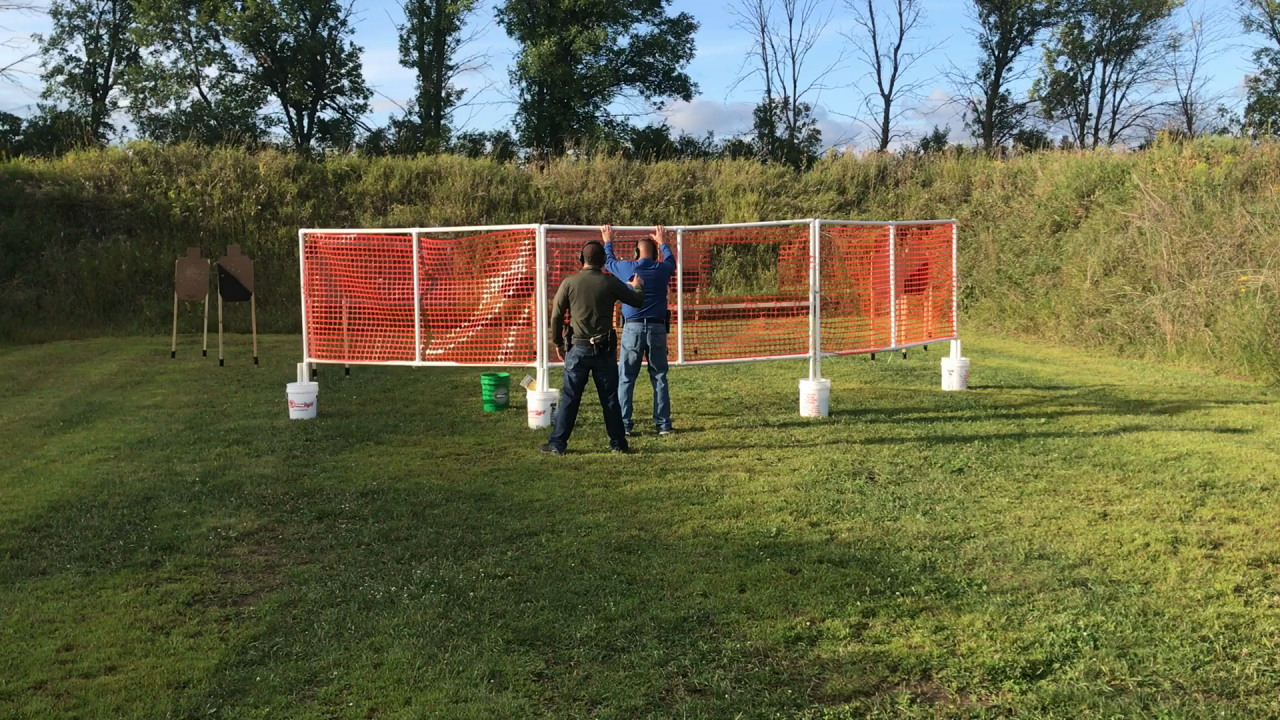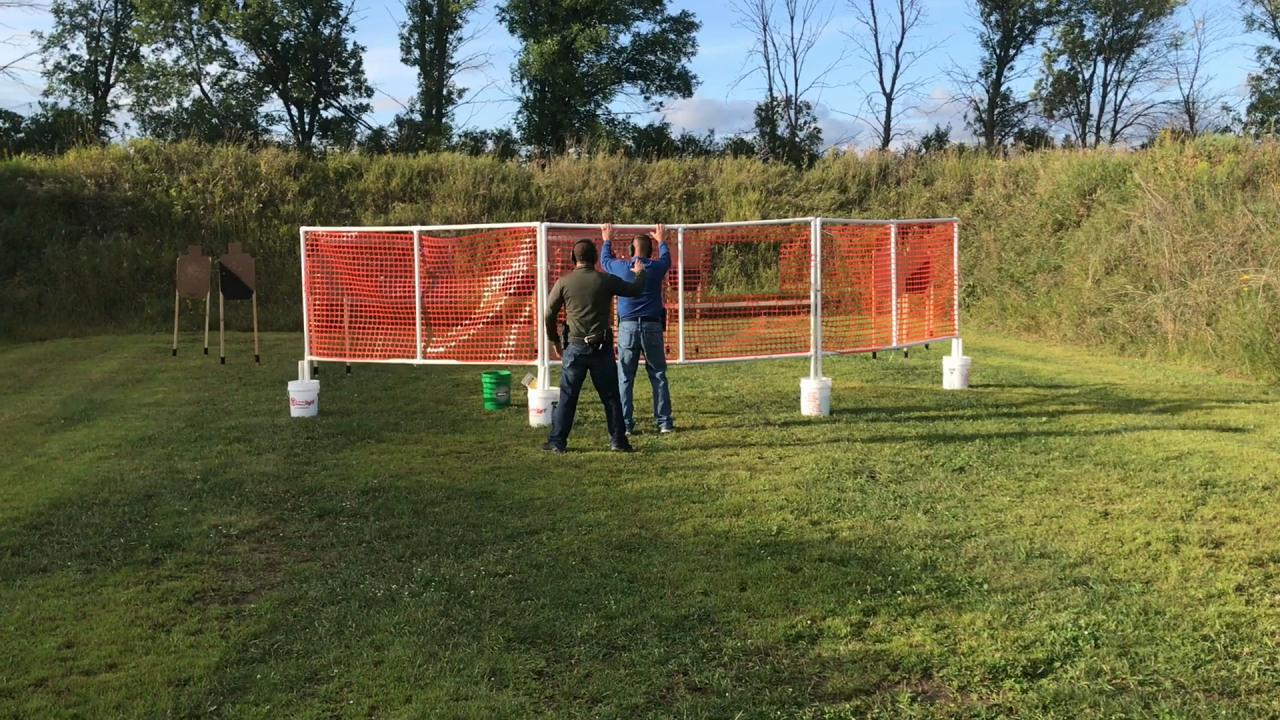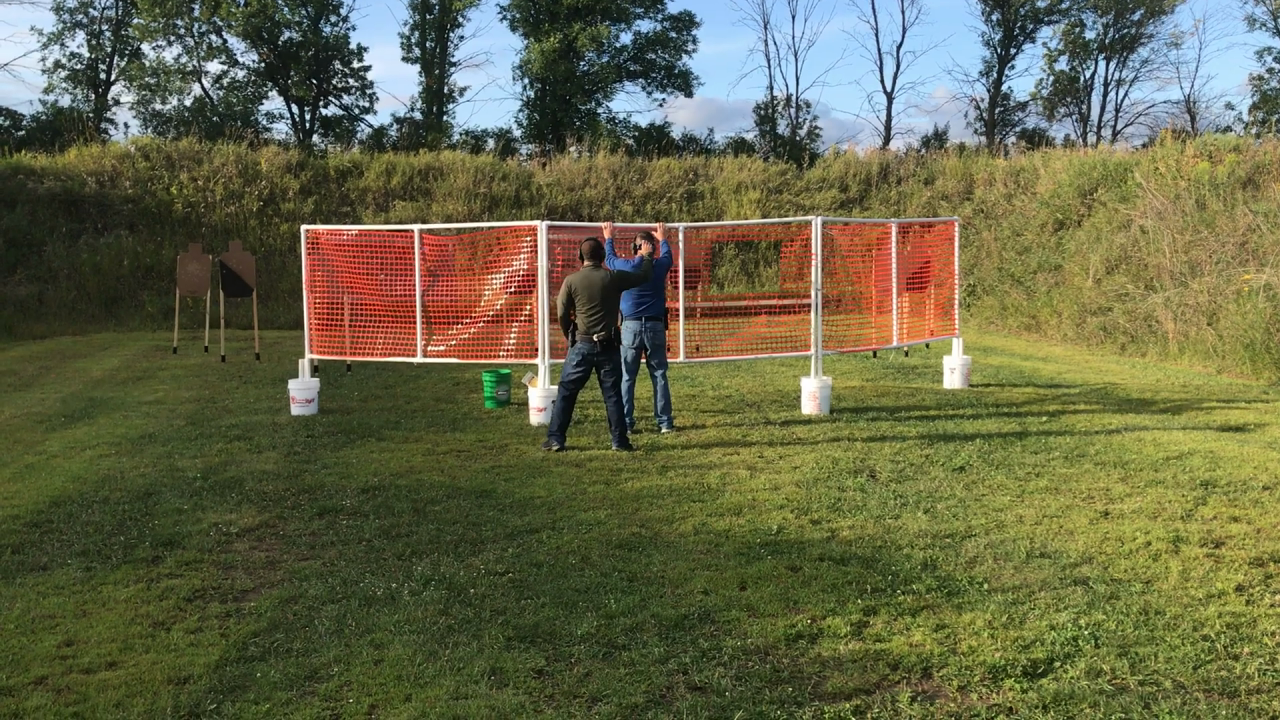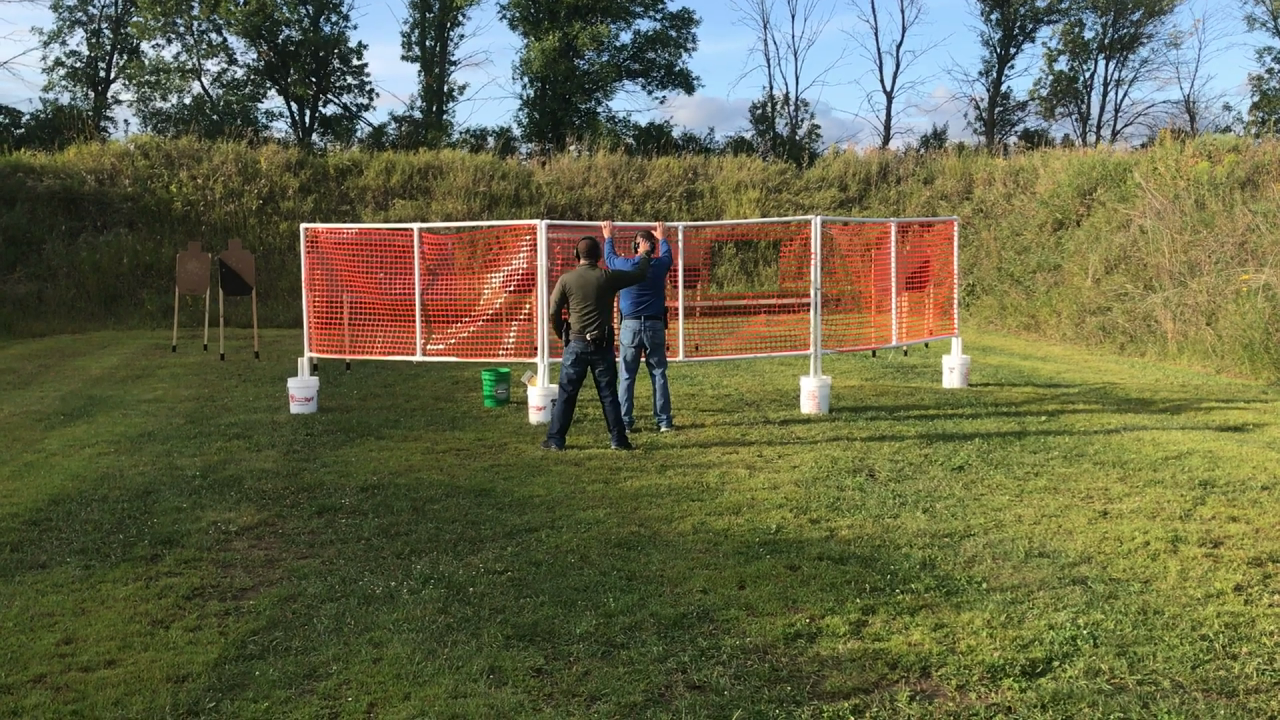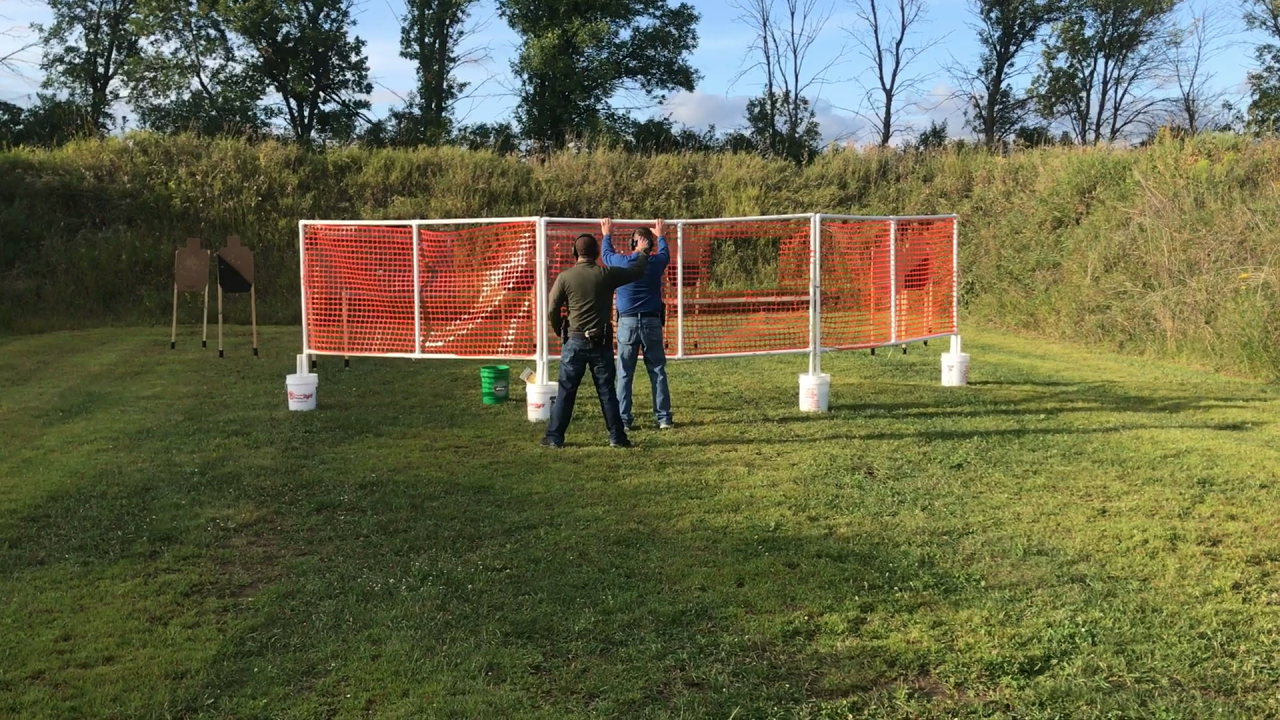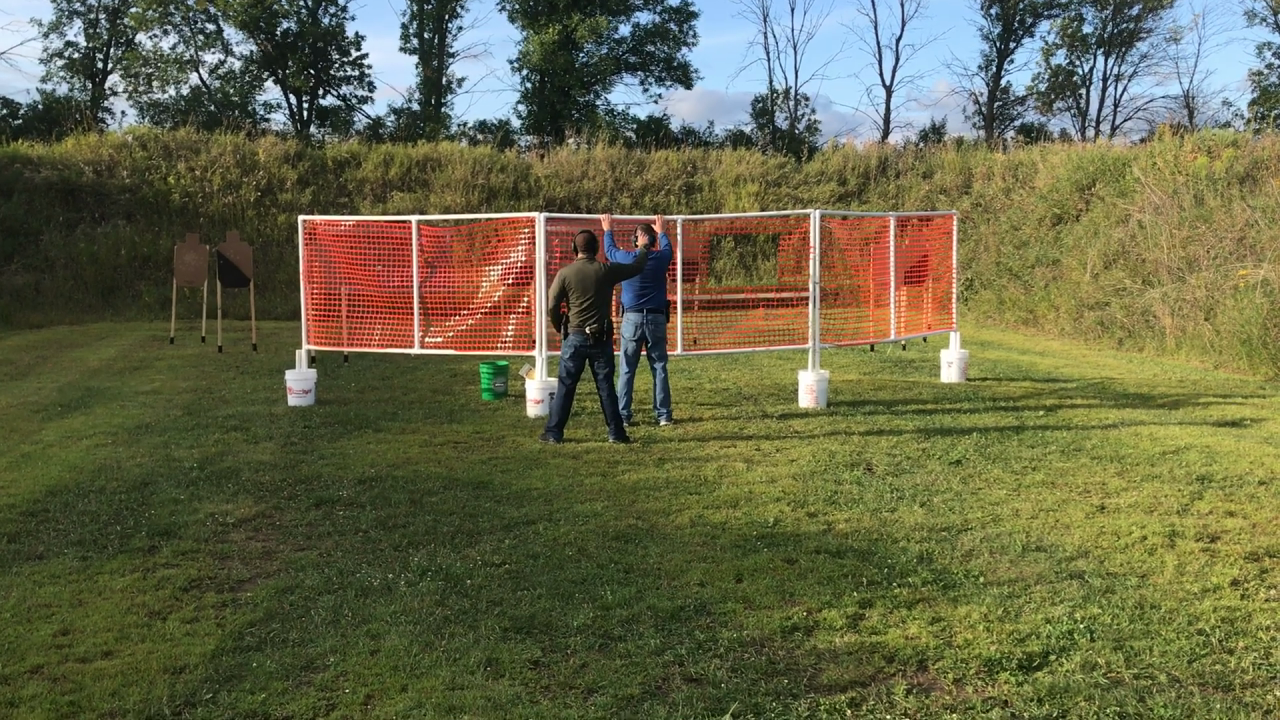
dt=0.3s
person 1, frame 1
left shoulder: (569, 283)
right shoulder: (610, 282)
left elbow: (556, 316)
right elbow: (637, 301)
left wrist: (558, 343)
right wrist: (638, 287)
left hip: (578, 348)
right hip: (604, 349)
left knee: (569, 398)
right knee: (610, 398)
left ankle: (557, 443)
right ankle: (618, 443)
person 1, frame 2
left shoulder: (564, 282)
right shoulder: (606, 280)
left elbow: (549, 315)
right elbow: (635, 291)
left wrist: (555, 340)
right wrist: (639, 273)
left hip: (574, 346)
right hip: (601, 347)
left knee: (567, 397)
right knee: (610, 396)
left ankle: (557, 442)
right ankle: (618, 441)
person 1, frame 3
left shoulder: (571, 280)
right shoulder: (613, 277)
left elbow: (562, 314)
right elbow: (644, 276)
left wrist: (571, 336)
right wrist: (647, 256)
left hip: (582, 345)
right hip: (608, 345)
left knee: (566, 393)
right knee: (613, 395)
left ankle: (555, 438)
right ankle: (619, 441)
person 1, frame 4
left shoulder: (566, 279)
right shoulder: (608, 277)
left elbow: (554, 312)
right elbow: (640, 274)
left wrist: (562, 335)
right wrist: (645, 254)
left hip: (576, 344)
right hip: (602, 345)
left knee: (566, 394)
right knee: (608, 394)
left ankle: (555, 440)
right ankle: (618, 439)
person 1, frame 5
left shoulder: (565, 277)
right shoulder: (607, 274)
left elbow: (552, 310)
right elbow: (637, 271)
left wrist: (560, 332)
right wrist: (643, 252)
left hip: (574, 341)
right hip: (601, 342)
left knee: (565, 392)
right knee: (607, 391)
left ankle: (555, 437)
right ankle: (617, 437)
person 1, frame 6
left shoulder: (565, 273)
right shoulder: (607, 270)
left elbow: (552, 306)
right elbow: (637, 266)
left wrist: (560, 328)
right wrist: (644, 248)
left hip: (574, 337)
right hip: (601, 338)
left knee: (565, 387)
right knee: (606, 387)
left ankle: (554, 433)
right ankle: (616, 433)
person 2, frame 1
left shoulder: (626, 268)
right shoulder: (662, 269)
left elbow: (609, 261)
right elbow: (670, 260)
left wrist: (607, 242)
right wrist: (662, 242)
left hip: (633, 328)
right hip: (657, 327)
left knee: (626, 379)
right knee: (659, 377)
left ankle: (624, 424)
right ankle: (663, 424)
person 2, frame 2
left shoulder: (620, 267)
right shoulder: (657, 267)
left elbow: (605, 261)
right elbow: (666, 258)
left wrist: (607, 241)
right wrist: (661, 240)
left hip: (628, 327)
right hip: (652, 326)
left knee: (626, 378)
right knee: (658, 376)
left ankle: (625, 424)
right ankle: (664, 422)
person 2, frame 3
left shoulder: (624, 266)
right shoulder: (660, 265)
left elbow: (609, 258)
right elbow: (667, 255)
left wrist: (608, 239)
right wrist: (662, 239)
left hip: (631, 326)
right hip: (655, 325)
left knee: (627, 377)
right knee: (659, 375)
left ankle: (625, 423)
right ankle: (665, 422)
person 2, frame 4
left shoulder: (624, 265)
right shoulder: (660, 265)
left elbow: (609, 256)
right elbow: (667, 254)
left wrist: (608, 238)
right wrist: (662, 238)
left hip: (630, 325)
right hip: (655, 324)
left knee: (627, 376)
right knee: (659, 374)
left ankle: (625, 421)
right ankle: (664, 421)
person 2, frame 5
left shoulder: (621, 261)
right shoulder: (657, 262)
left elbow: (606, 254)
right elbow: (665, 252)
left wrist: (606, 235)
right wrist: (660, 235)
left hip: (627, 322)
right hip: (652, 321)
left knee: (625, 374)
right knee: (658, 371)
left ankle: (624, 419)
right ankle: (664, 417)
person 2, frame 6
left shoulder: (625, 258)
right shoulder: (661, 258)
left elbow: (609, 249)
right elbow: (667, 247)
left wrist: (607, 231)
right wrist: (661, 231)
left hip: (632, 318)
right hip: (656, 318)
left knee: (627, 370)
right knee: (660, 368)
left ankle: (623, 415)
right ankle: (663, 415)
